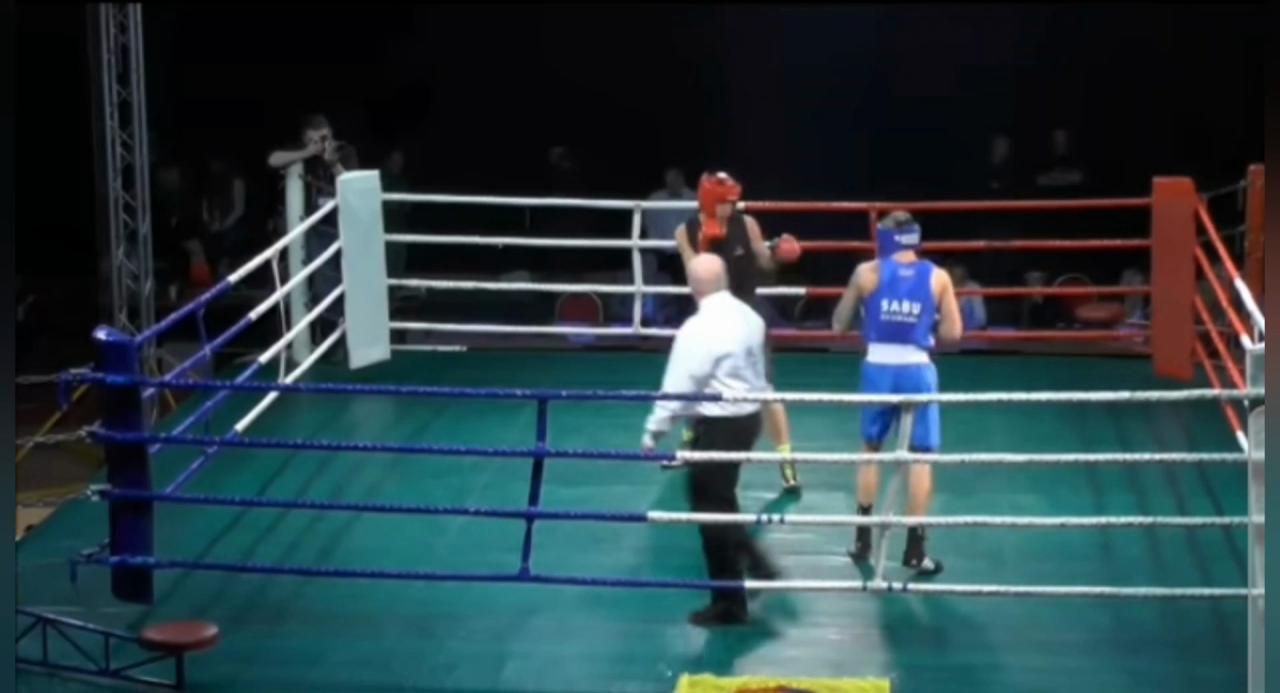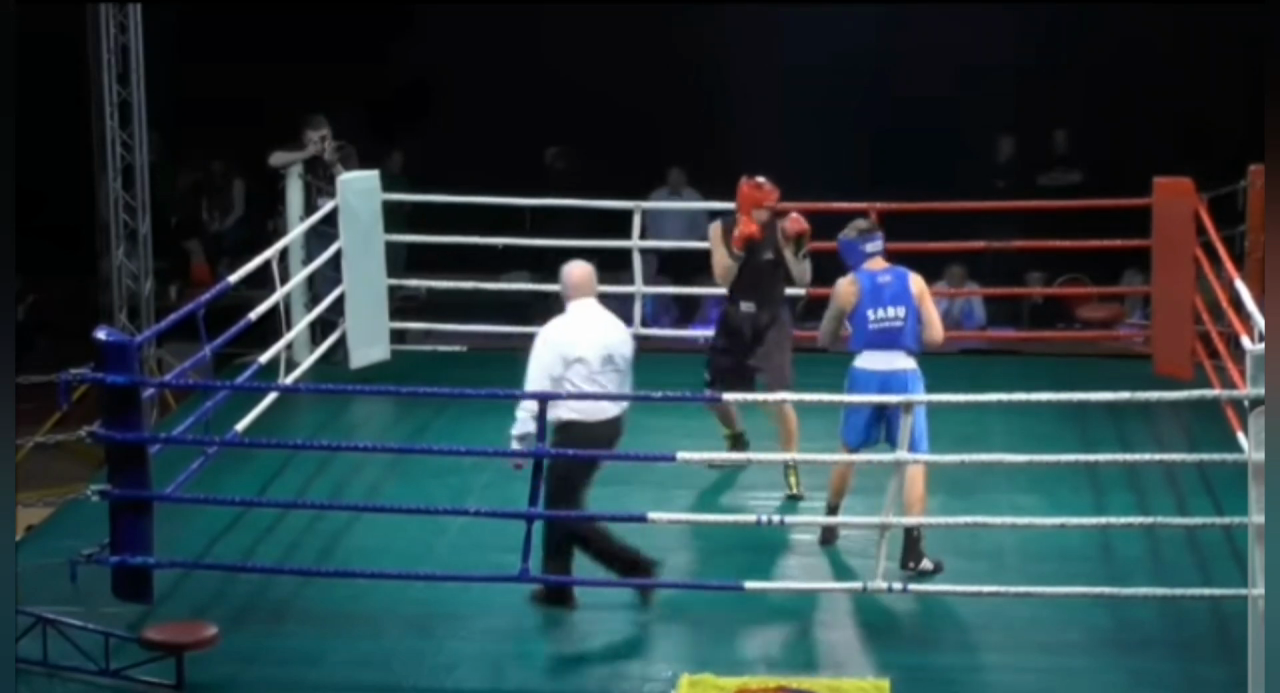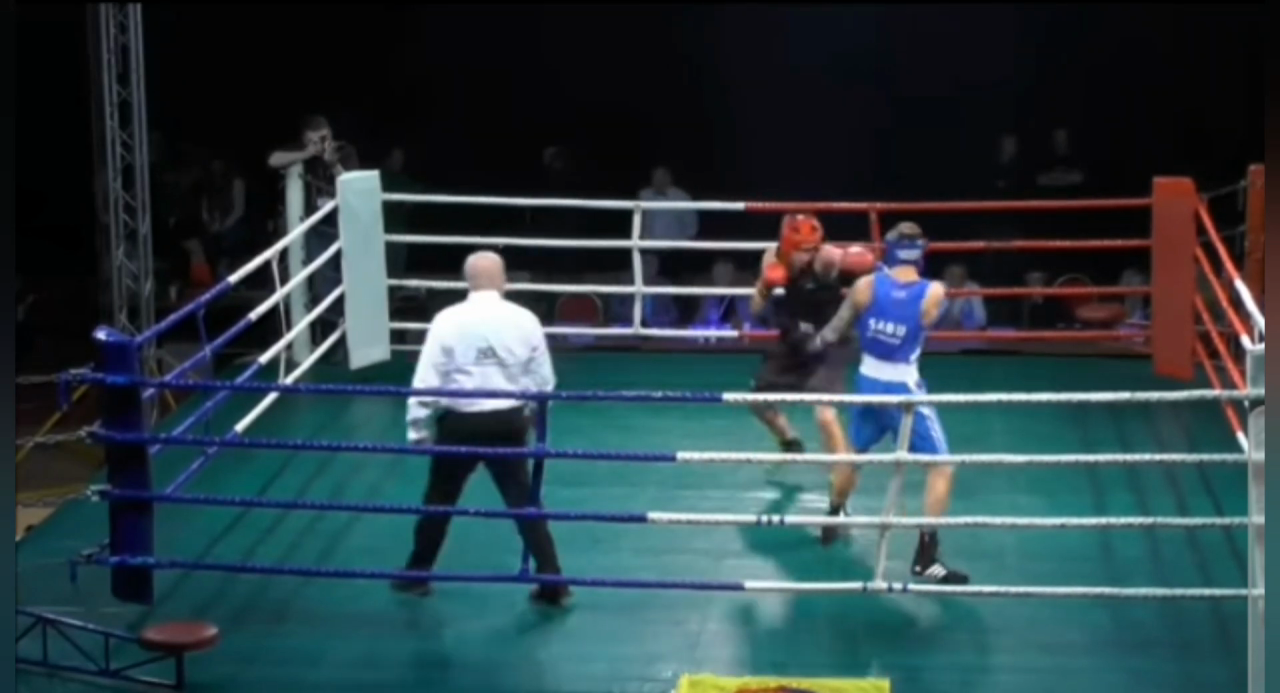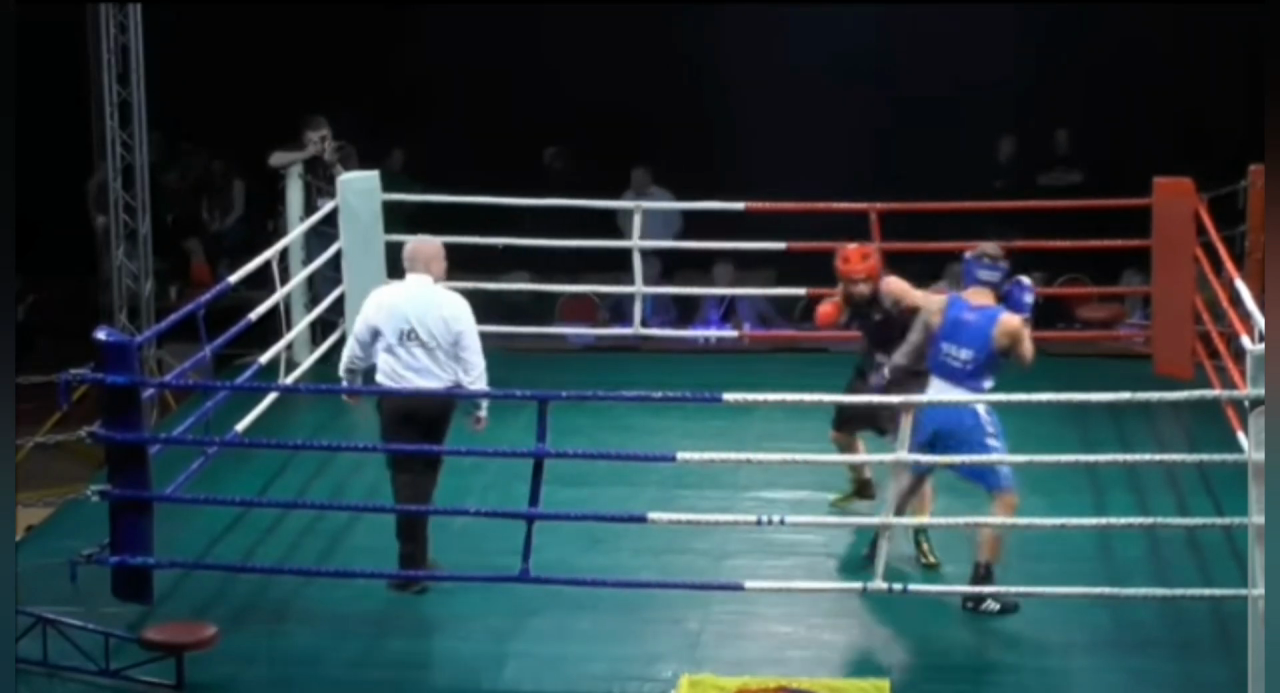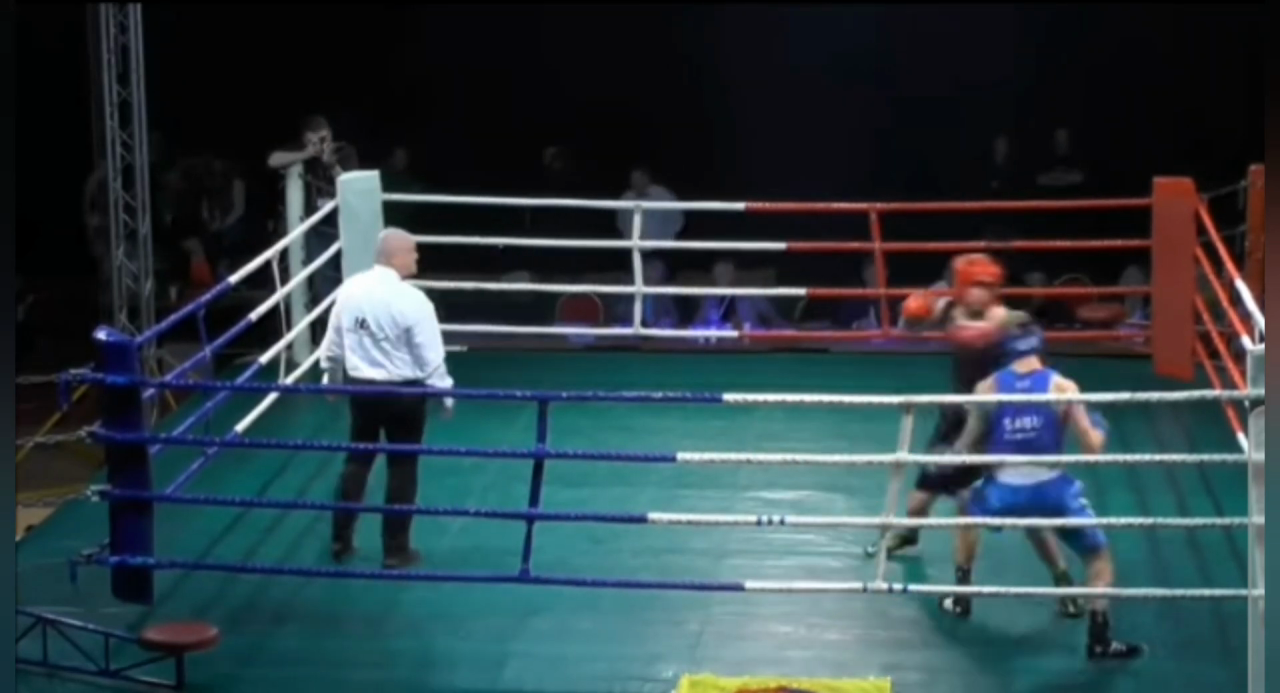
dt=0.4s
person 1, frame 1
left shoulder: (867, 272)
right shoulder: (938, 278)
left elbow: (840, 325)
right elbow: (952, 333)
left hip: (876, 369)
right hip: (917, 371)
left knee: (871, 451)
right knee: (920, 458)
left ankle: (863, 537)
right ankle: (915, 548)
person 1, frame 2
left shoulder: (846, 287)
right shoulder: (913, 281)
left elbow: (826, 340)
right elbow: (935, 337)
left hip: (864, 375)
right hip: (904, 375)
left knee: (849, 452)
right knee: (914, 461)
left ankle: (830, 525)
right ankle: (912, 550)
person 1, frame 3
left shoulder: (866, 285)
right shoulder: (934, 293)
left elbow: (834, 332)
left wrist: (819, 340)
left hip: (868, 381)
right hip: (904, 388)
left knee: (856, 453)
right knee: (941, 468)
left ankle: (831, 520)
right ankle: (926, 556)
person 1, frame 4
left shoulder: (937, 306)
right shoulder: (1009, 323)
right elbow: (1026, 358)
left wrist: (886, 372)
right wrist: (1023, 314)
left hip: (933, 408)
right hip: (971, 416)
left knee: (913, 478)
right knee: (1005, 499)
left ankle: (879, 546)
right ankle: (977, 590)
person 1, frame 5
left shoulder: (987, 388)
right shoulder: (1061, 387)
left elbow: (966, 449)
right elbow: (1093, 446)
right wrist: (1099, 431)
left hip: (1005, 489)
right hip: (1054, 487)
left knee: (969, 515)
right knee: (1099, 556)
left ankle: (961, 597)
right ankle: (1100, 637)
person 2, frame 1
left shoulder: (699, 329)
right shoulder: (749, 317)
left elbow: (677, 387)
right elbow: (759, 373)
left wrist: (652, 432)
left hip: (718, 426)
right hip: (746, 418)
left knee: (713, 509)
right knee: (717, 502)
left ankle: (730, 603)
right ankle: (754, 566)
person 2, frame 2
left shoulder: (556, 333)
right shoulder: (617, 327)
left elbow: (535, 393)
right elbow: (623, 383)
left wrist: (519, 440)
left hip: (575, 431)
right hip: (608, 426)
left knee: (561, 511)
right knee: (562, 507)
left ankle: (635, 566)
right ankle: (556, 587)
person 2, frame 3
left shoulder: (448, 321)
right shoulder: (524, 320)
left elbow: (427, 381)
right elbow: (543, 378)
left wrist: (416, 427)
left hip: (459, 421)
right hip: (508, 420)
left knee: (439, 498)
right knee: (522, 499)
left ankle: (417, 574)
right ankle: (551, 580)
person 2, frame 4
left shoulder: (381, 299)
right shoulder: (454, 304)
left elbow: (357, 350)
right elbow: (472, 362)
left wrist: (350, 383)
right wrist: (480, 405)
left hip: (397, 399)
right hip: (440, 399)
left knee: (405, 478)
right knee: (425, 473)
left ankle: (412, 564)
right ankle: (414, 554)
person 2, frame 5
left shoulder: (350, 289)
right shoulder: (412, 299)
left elbow: (333, 343)
right elbow: (431, 357)
left wrist: (331, 377)
right wrist: (446, 395)
left hip: (361, 387)
right hip: (404, 391)
left knee: (357, 459)
right knee: (402, 468)
left ankle: (341, 538)
right ankle: (395, 549)
person 3, frame 1
left shoulder: (746, 225)
right shoulder: (686, 231)
left elbow: (766, 264)
left wrist: (778, 252)
right wrist: (706, 247)
left ankle: (786, 460)
person 3, frame 2
left shoulder: (778, 230)
right shoulder: (720, 230)
left elbow: (803, 280)
right elbow: (723, 277)
left wrist: (800, 245)
right wrist: (739, 245)
left hip: (771, 318)
right hip: (734, 317)
left knee: (777, 394)
right knee: (716, 390)
left ankle: (790, 466)
right ankle: (737, 440)
person 3, frame 3
left shoulder: (825, 255)
right shoulder: (772, 258)
right elbow: (757, 309)
right wrist: (766, 286)
left hip: (832, 341)
right hip: (796, 339)
left knee: (825, 416)
right knee: (759, 399)
left ankle: (841, 493)
right ankle: (790, 442)
person 3, frame 4
left shoulder: (888, 287)
right shoulder: (845, 294)
right elbow: (842, 329)
right wrist: (829, 319)
left hip: (910, 371)
right hip: (874, 366)
right knee: (840, 434)
left ankle: (921, 534)
right ankle: (864, 485)
person 3, frame 5
left shoulder: (999, 315)
right shoulder: (947, 306)
right wrist: (916, 314)
right hip: (959, 417)
right knee: (925, 493)
left ankle: (1063, 580)
right ankle: (904, 534)
person 4, frame 1
left shoulder: (345, 151)
right shoulder: (302, 152)
right elbow: (273, 160)
left wrist: (334, 164)
right wrist: (306, 154)
right hip: (318, 228)
right knee: (325, 287)
person 4, frame 2
left shoulder: (345, 151)
right shoulder: (303, 152)
right elbow: (273, 160)
left wrist: (334, 164)
right wrist: (305, 154)
right hip: (318, 228)
right knee: (325, 287)
person 4, frame 3
left shoulder: (345, 151)
right shoulder: (302, 152)
right elbow: (273, 160)
left wrist: (334, 164)
right wrist: (306, 155)
right hip: (318, 228)
right knee: (325, 286)
person 4, frame 4
left shoulder: (345, 152)
right shoulder: (301, 152)
right elbow: (273, 161)
left wrist: (334, 165)
right wrist: (306, 154)
right hip: (317, 228)
right knee: (324, 285)
right ankle: (332, 335)
person 4, frame 5
left shoulder: (343, 152)
right shoulder: (300, 152)
right elbow: (273, 161)
left wrist: (333, 165)
right wrist: (306, 154)
right hip: (316, 225)
right knee: (323, 284)
